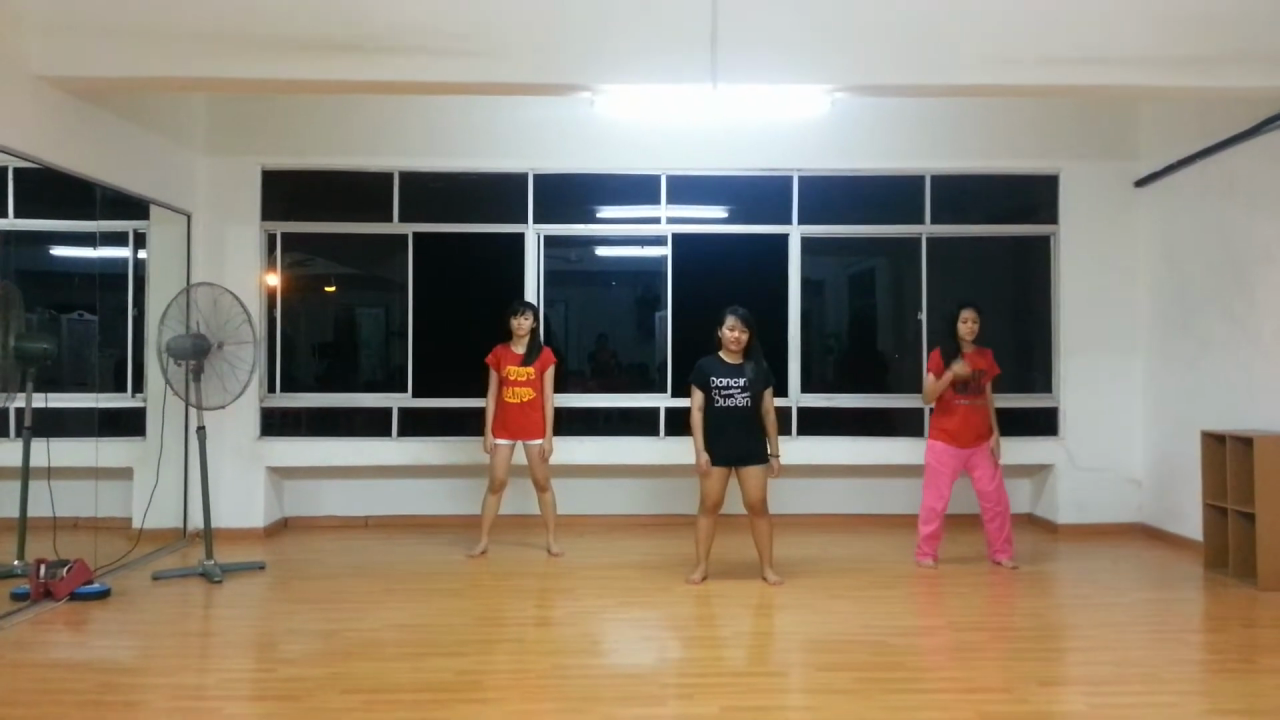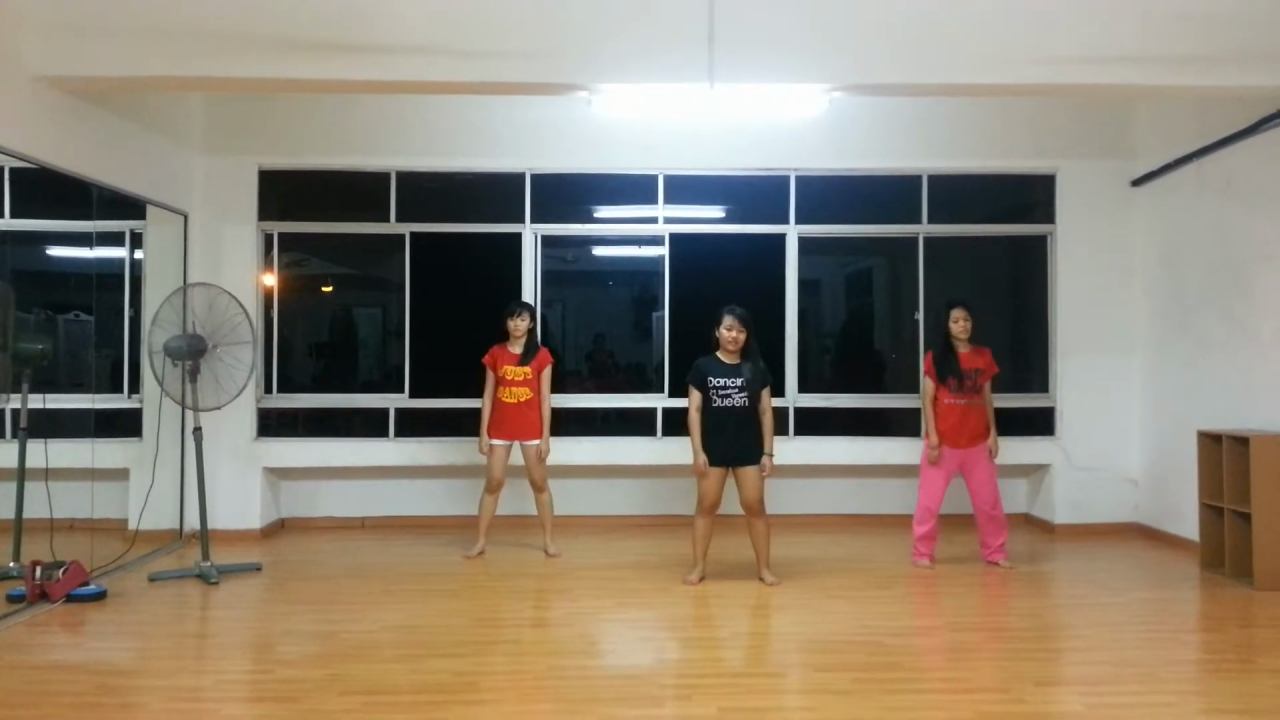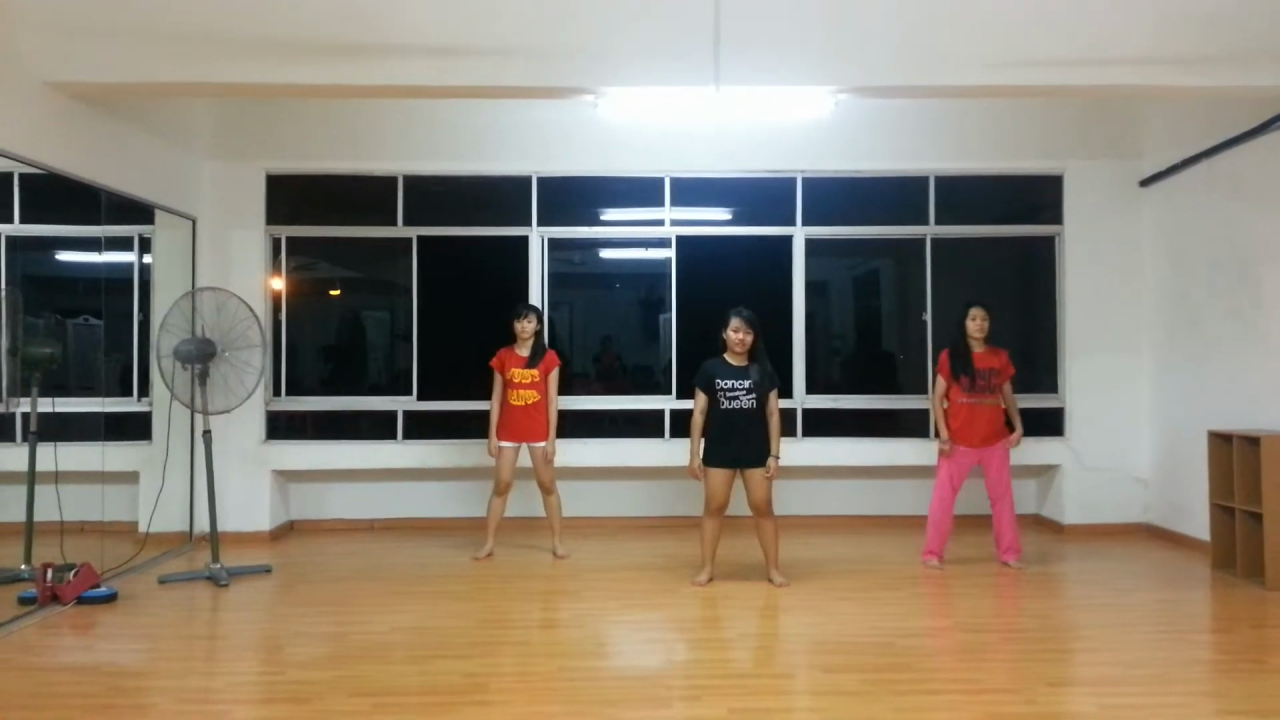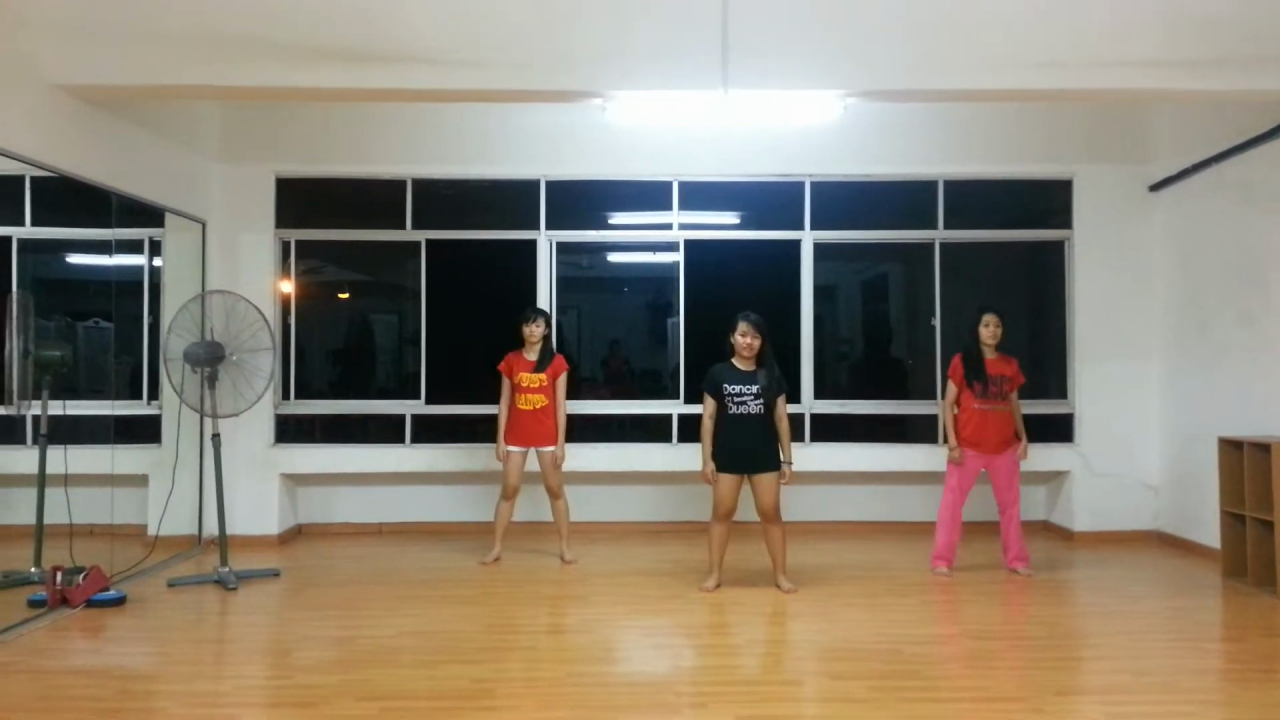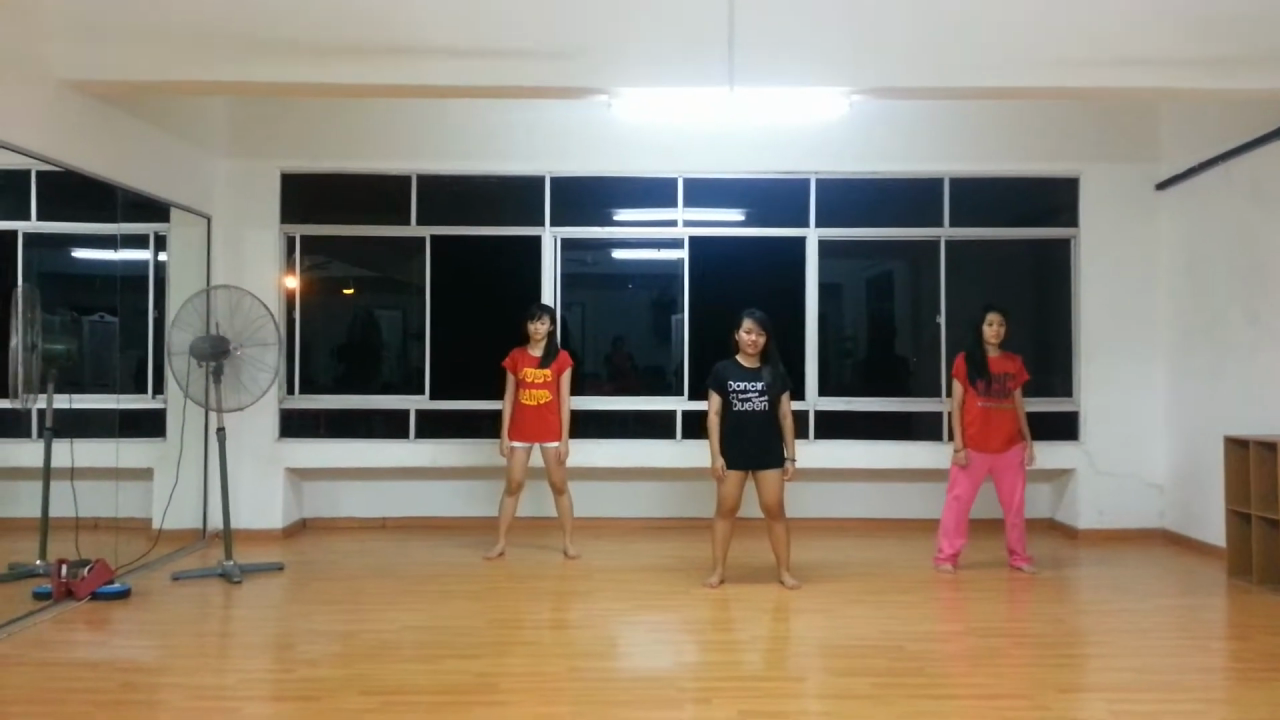
dt=0.3s
person 1, frame 1
left shoulder: (759, 368)
right shoulder: (705, 366)
left elbow: (768, 412)
right elbow: (697, 409)
left wrist: (774, 452)
right wrist: (700, 450)
left hip: (752, 449)
right hip: (715, 449)
left knee: (757, 506)
right knee: (709, 506)
left ankle: (767, 567)
right ankle: (701, 566)
person 1, frame 2
left shoulder: (756, 368)
right shoulder: (703, 367)
left elbow: (765, 411)
right elbow: (694, 410)
left wrist: (768, 452)
right wrist: (698, 450)
left hip: (749, 450)
right hip: (713, 449)
left knee: (755, 507)
right knee: (706, 506)
left ankle: (764, 568)
right ankle: (698, 567)
person 1, frame 3
left shoulder: (764, 370)
right shoulder: (710, 369)
left elbow: (773, 413)
right elbow: (699, 413)
left wrist: (774, 454)
right wrist: (694, 454)
left hip: (756, 451)
right hip: (719, 451)
left knee: (763, 508)
right knee: (714, 507)
left ankle: (773, 568)
right ankle: (707, 567)
person 1, frame 4
left shoulder: (771, 375)
right shoulder: (718, 374)
left elbow: (781, 418)
right elbow: (708, 417)
left wrist: (787, 459)
right wrist: (707, 458)
left hip: (765, 456)
right hip: (727, 457)
left knee: (771, 513)
right knee: (722, 513)
left ankle: (780, 575)
right ankle: (714, 574)
person 1, frame 5
left shoulder: (776, 372)
right shoulder: (722, 370)
left elbow: (785, 415)
right elbow: (714, 414)
left wrist: (790, 456)
right wrist: (716, 454)
left hip: (769, 453)
right hip: (733, 453)
left knee: (774, 510)
right knee: (726, 509)
left ankle: (784, 571)
right ankle: (718, 569)
person 2, frame 1
left shoulder: (986, 357)
right shoulder: (940, 356)
left elbow: (988, 398)
right elbow: (928, 397)
left wrist: (995, 434)
right wrist: (950, 375)
left hip: (980, 441)
right hip: (945, 440)
left knee: (995, 497)
right knee: (935, 498)
left ankle: (1002, 552)
right ankle: (926, 552)
person 2, frame 2
left shoulder: (984, 356)
right shoulder: (935, 357)
left elbow: (987, 398)
right elbow: (928, 401)
left wrist: (993, 434)
right wrist: (932, 440)
left hip: (977, 442)
right hip: (944, 442)
left knee: (988, 500)
right knee: (930, 499)
left ankle: (995, 551)
right ankle: (922, 552)
person 2, frame 3
left shoulder: (1000, 357)
right shoulder: (950, 356)
left elbow: (1008, 396)
right elbow: (938, 398)
left wrist: (1018, 427)
right wrist: (943, 435)
left hip: (995, 441)
right hip: (959, 442)
left knee: (1002, 498)
right knee: (943, 498)
left ankle: (1009, 552)
right ankle: (932, 552)
person 2, frame 4
left shoulder: (1010, 365)
right shoulder: (961, 362)
left elbow: (1014, 406)
right elbow: (948, 404)
left wrist: (1023, 439)
right wrist: (952, 442)
left hip: (1004, 448)
right hip: (968, 447)
left knee: (1010, 504)
right knee: (952, 502)
left ankle: (1016, 558)
right ankle: (942, 559)
person 2, frame 5
left shoulder: (1014, 363)
right shoulder: (965, 361)
left elbow: (1019, 406)
right elbow: (957, 405)
left wrist: (1028, 443)
right wrist: (958, 445)
left hip: (1009, 447)
right hip: (974, 447)
left knee: (1015, 504)
right knee: (958, 502)
left ankle: (1019, 556)
right ankle: (946, 556)
person 3, frame 1
left shoulder: (544, 355)
right shoulder: (499, 353)
left elbow: (548, 398)
right elbow: (492, 395)
left wrist: (548, 436)
right wrist: (488, 432)
left hip: (534, 429)
right hip: (504, 429)
left knee: (543, 483)
right knee: (496, 483)
left ankle: (551, 539)
right ankle: (483, 540)
person 3, frame 2
left shoulder: (541, 355)
right shoulder: (495, 354)
left elbow: (545, 398)
right elbow: (488, 395)
left wrist: (546, 436)
right wrist: (483, 432)
left hip: (531, 429)
right hip: (500, 429)
left knee: (539, 484)
right knee: (493, 483)
left ankle: (548, 540)
right ankle: (481, 541)
person 3, frame 3
left shoulder: (548, 358)
right shoulder: (503, 356)
left elbow: (552, 400)
right elbow: (496, 398)
left wrist: (551, 438)
right wrist: (492, 435)
left hip: (538, 431)
right hip: (508, 431)
left knee: (547, 486)
right knee: (501, 485)
left ankle: (557, 542)
right ankle: (489, 543)
person 3, frame 4
left shoulder: (556, 362)
right shoulder: (511, 360)
left elbow: (560, 404)
right elbow: (504, 402)
left wrist: (560, 443)
right wrist: (500, 439)
left hip: (546, 436)
right hip: (516, 436)
left knee: (555, 490)
right knee: (509, 490)
left ankle: (564, 547)
right ankle: (497, 547)
person 3, frame 5
left shoulder: (561, 358)
right shoulder: (515, 357)
left elbow: (564, 401)
right elbow: (509, 398)
left wrist: (564, 439)
right wrist: (504, 435)
left hip: (550, 432)
right hip: (520, 431)
left knee: (559, 486)
right knee: (513, 485)
left ankle: (568, 542)
right ankle: (500, 542)
